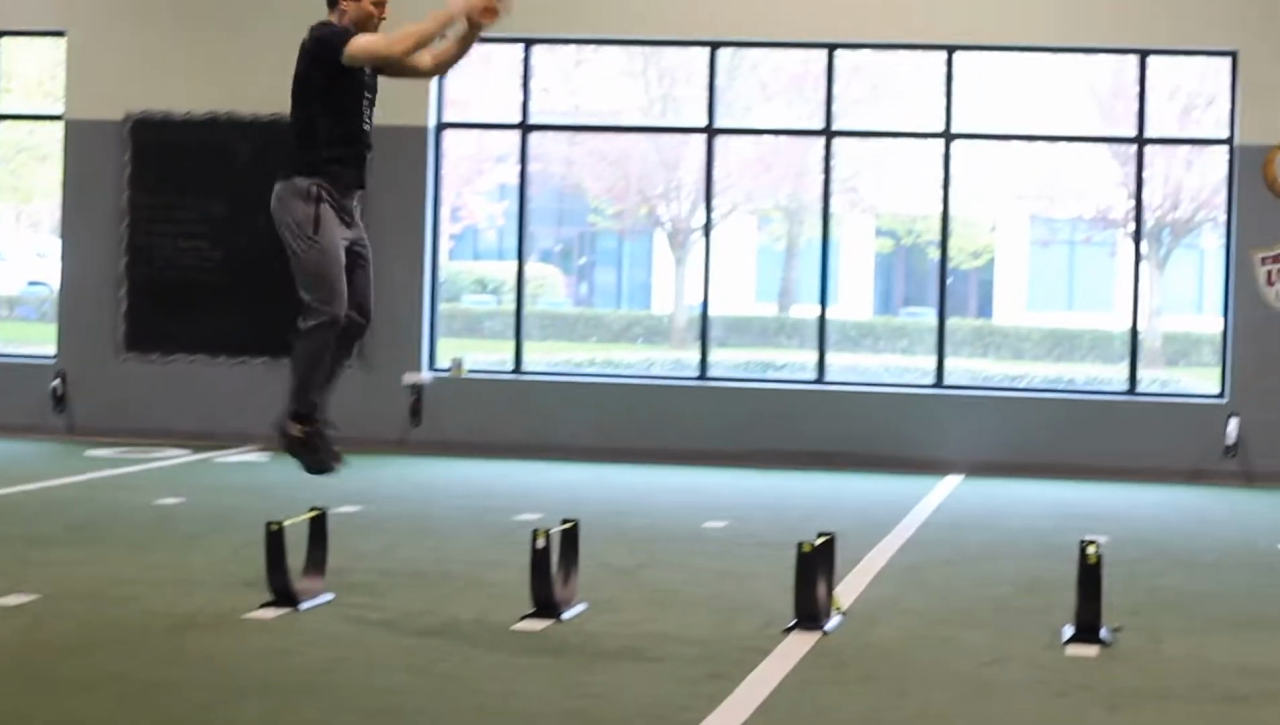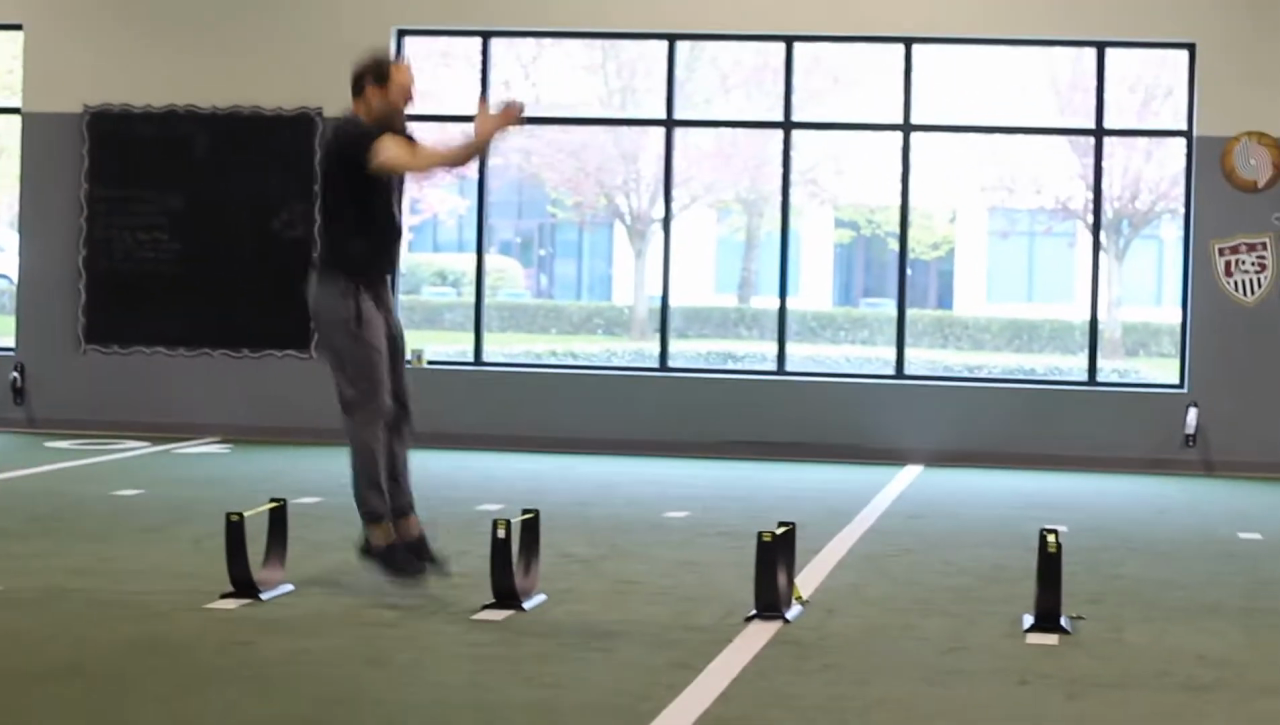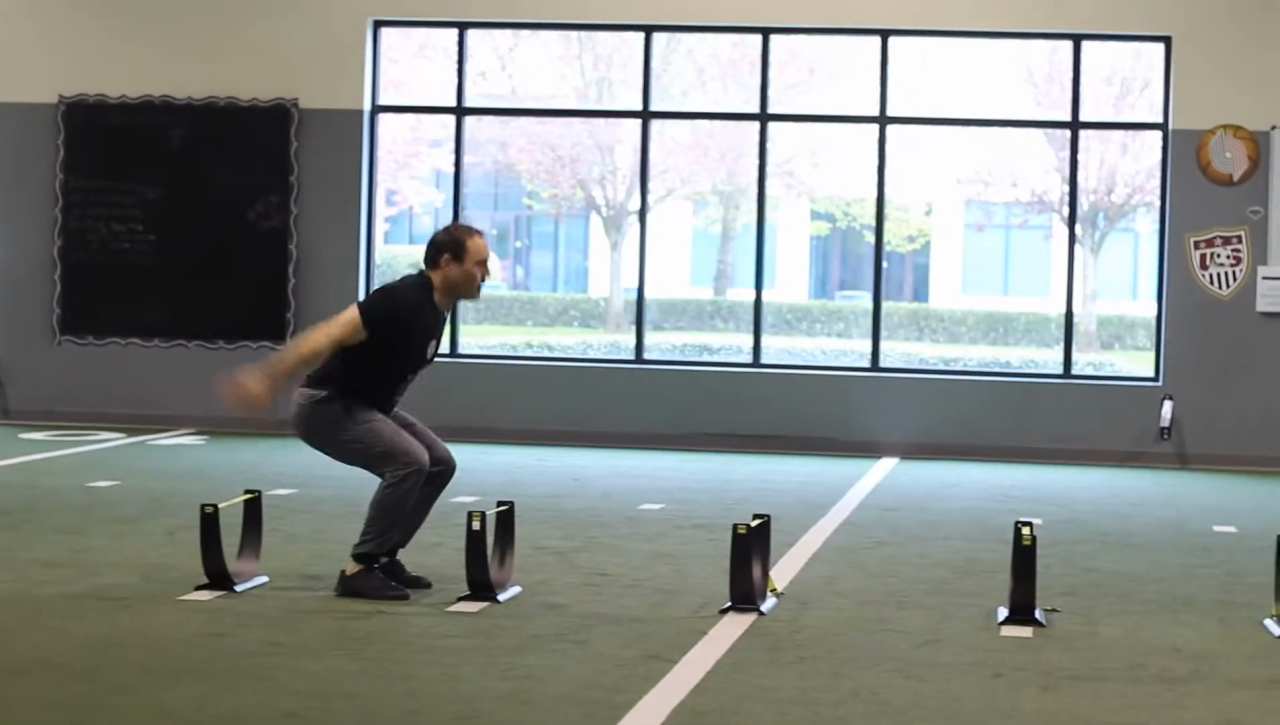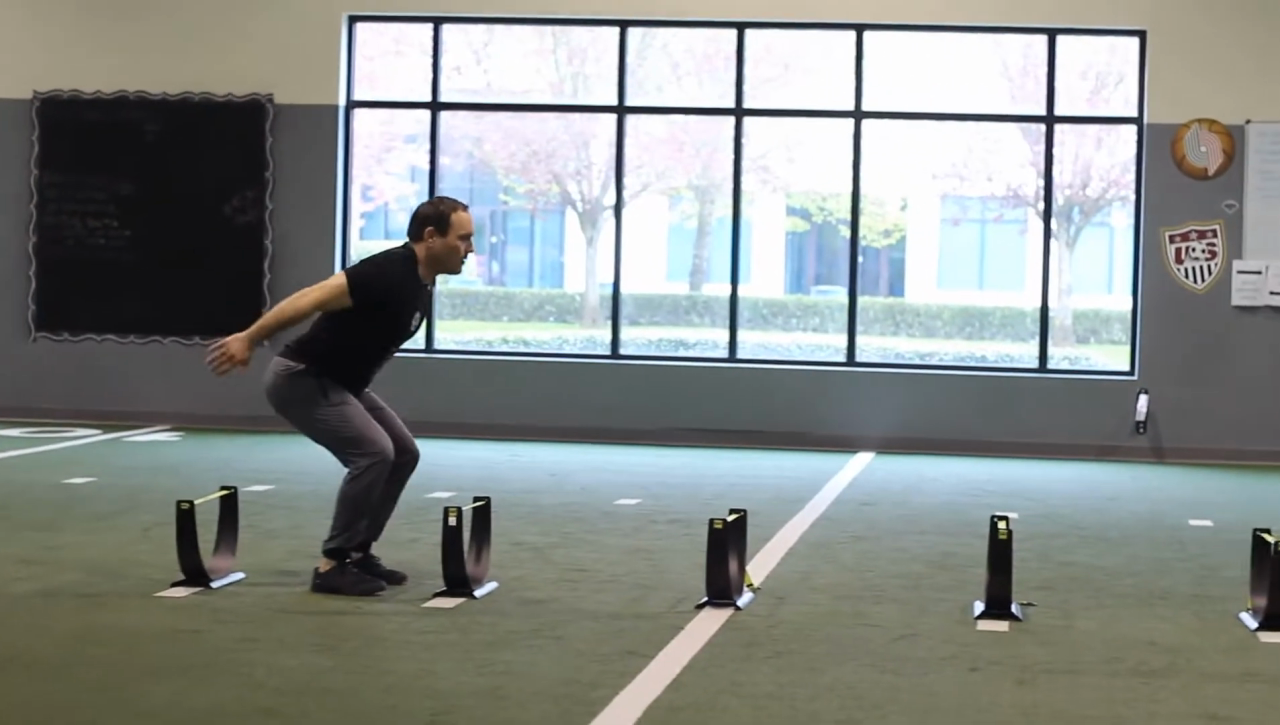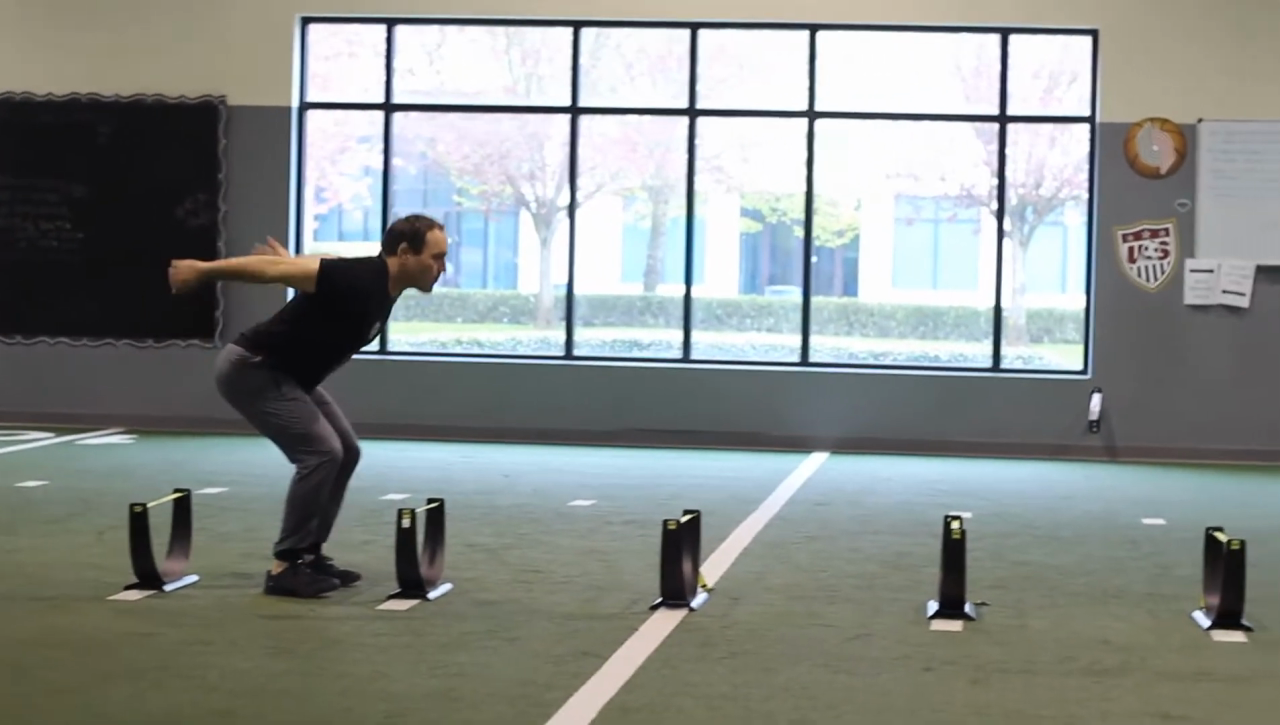
dt=0.3s
person 1, frame 1
left shoulder: (357, 50)
right shoulder: (324, 40)
left elbow: (430, 65)
right elbow: (394, 49)
left hip: (345, 203)
right hip: (308, 198)
left knee: (354, 320)
right knee: (326, 315)
left ankle: (306, 415)
right ankle: (299, 424)
person 1, frame 2
left shoulder: (388, 136)
right shoulder: (352, 135)
left elbow: (450, 158)
right elbow: (418, 162)
left wrist: (486, 131)
right wrist: (481, 135)
left hip: (374, 293)
right hip: (346, 295)
left knee: (393, 412)
right knee: (369, 409)
left ankle: (402, 525)
right ankle: (379, 531)
person 1, frame 3
left shoulder: (438, 307)
right shoulder: (403, 302)
right elbow: (326, 335)
right wrist: (267, 381)
left hip: (364, 404)
right hip: (327, 406)
left knee: (439, 464)
right knee: (410, 462)
left ankle: (383, 557)
right ankle: (361, 568)
person 1, frame 4
left shoulder: (422, 284)
right shoulder: (388, 273)
right elbow: (313, 297)
right wrist: (248, 339)
left hip: (339, 380)
right hip: (301, 379)
left knee: (403, 453)
right knee: (374, 453)
left ankle: (357, 552)
right ankle: (334, 563)
person 1, frame 5
left shoulder: (383, 287)
right shoulder: (358, 281)
right elbow: (279, 270)
left wrist: (286, 260)
right wrist: (205, 270)
left hip: (285, 372)
right hip: (251, 368)
left knee: (344, 453)
right knee: (322, 455)
left ankle: (307, 554)
right ankle: (286, 564)
